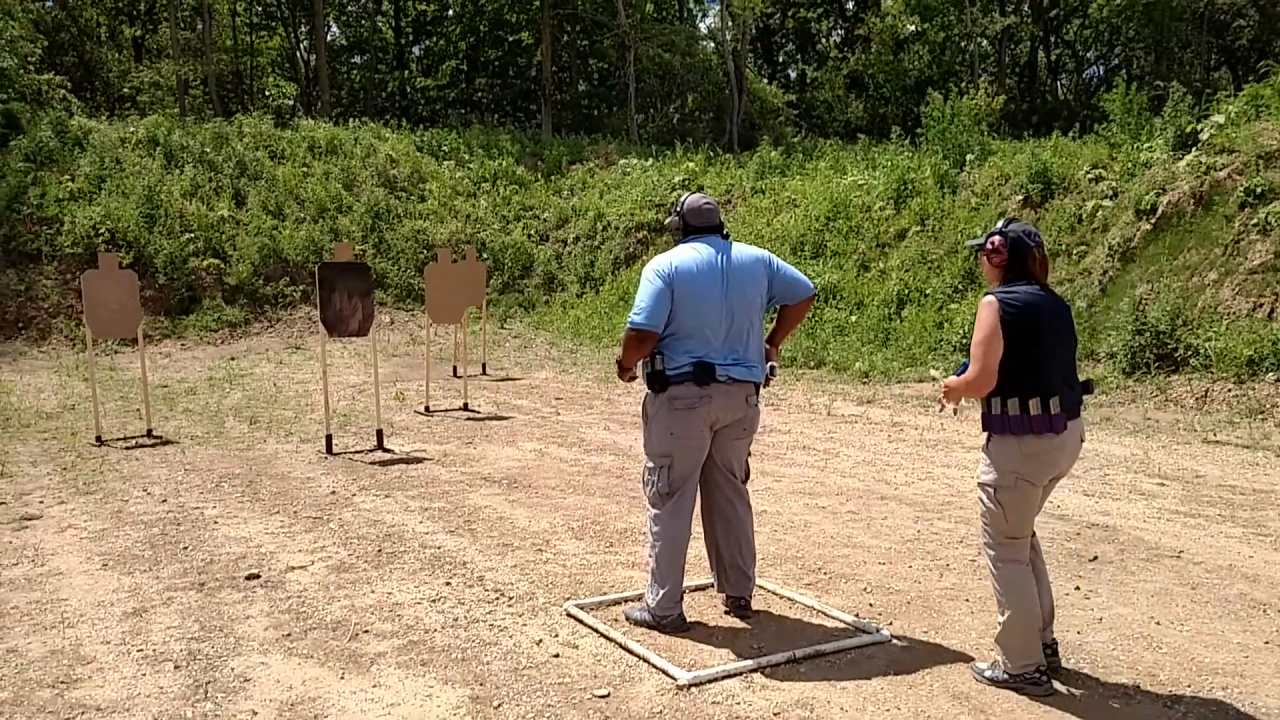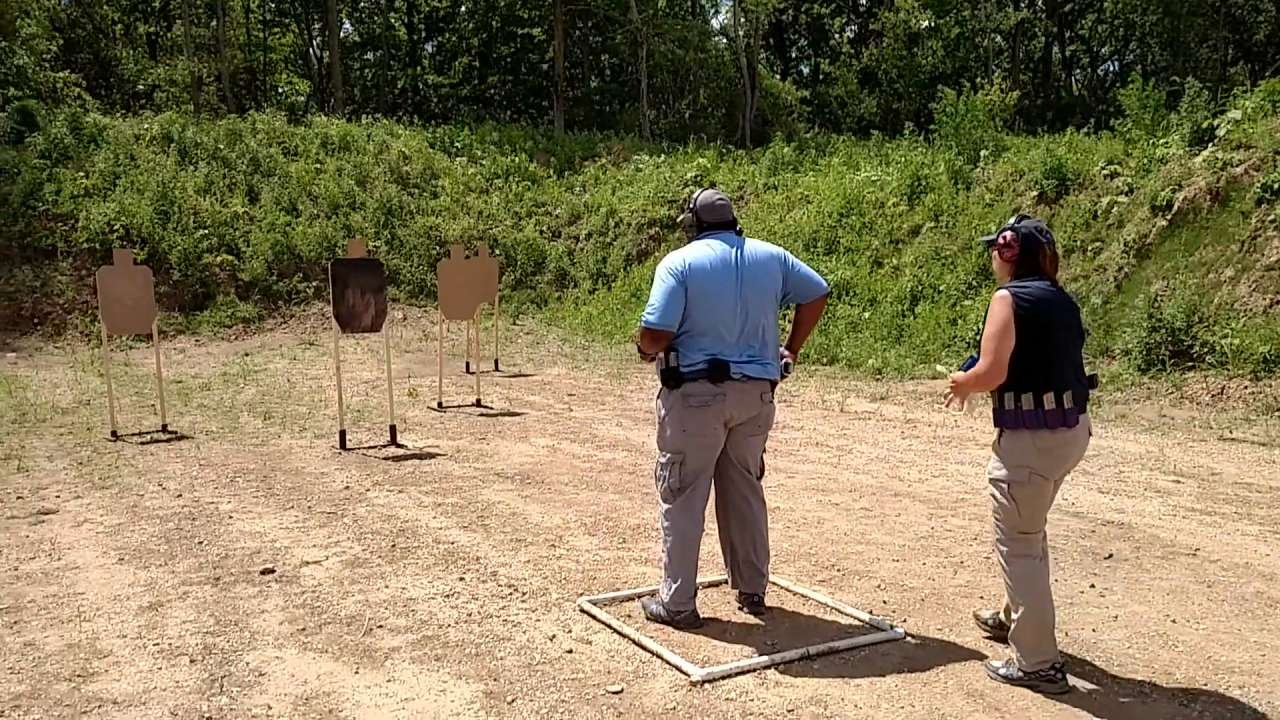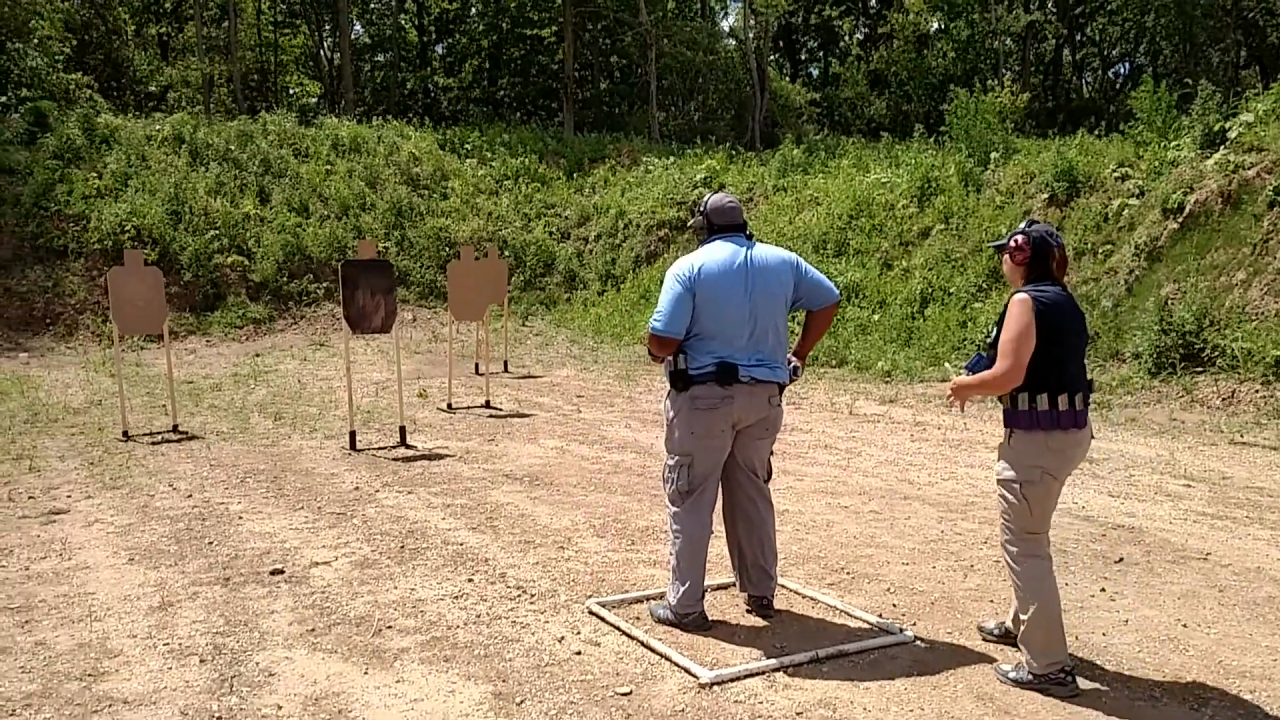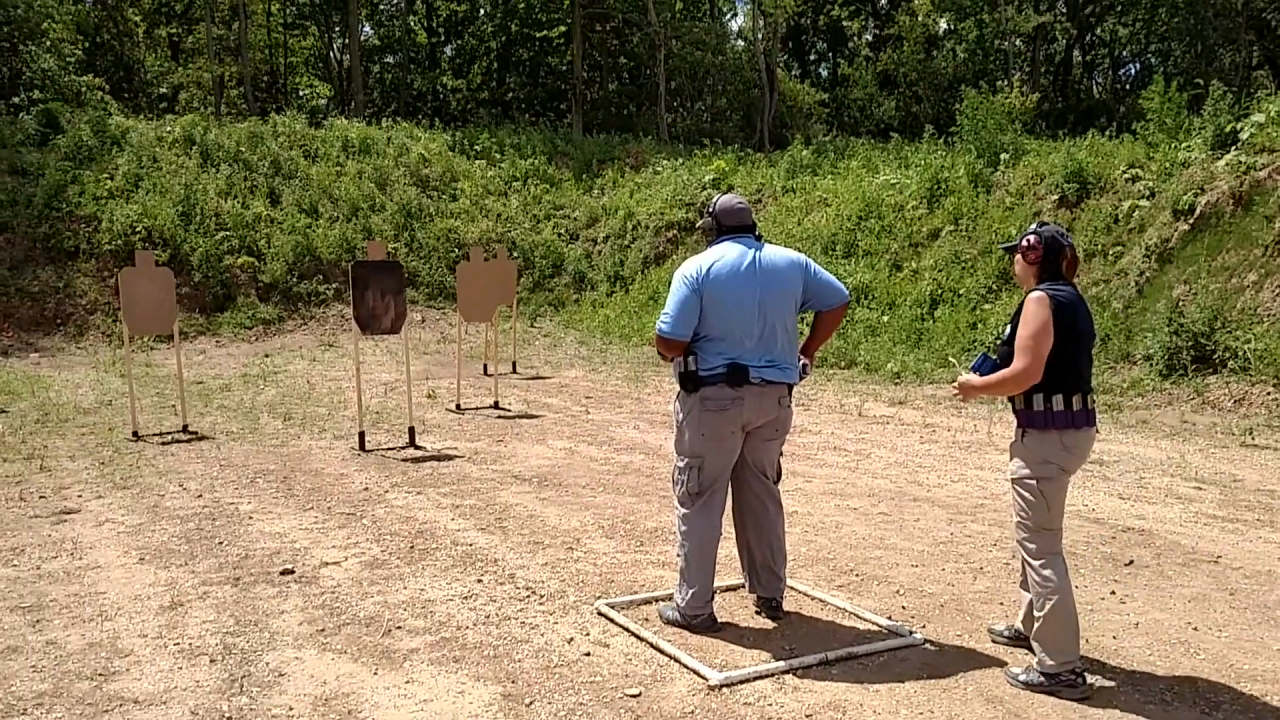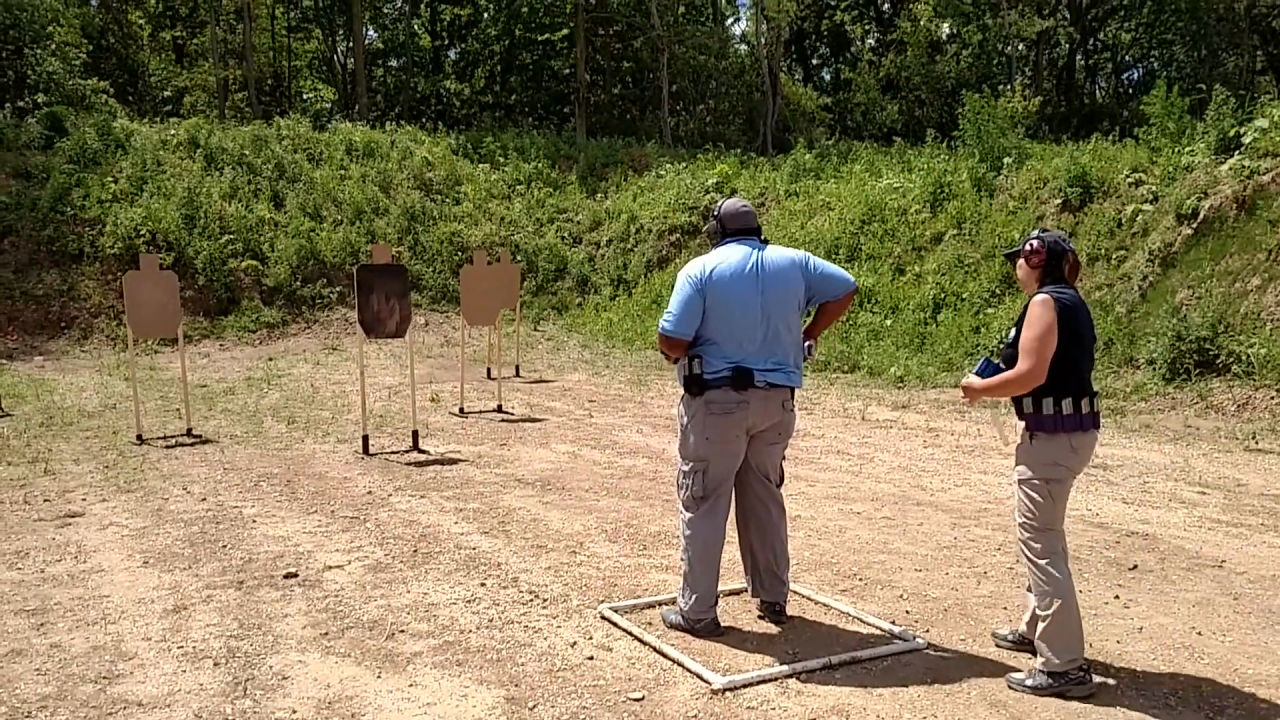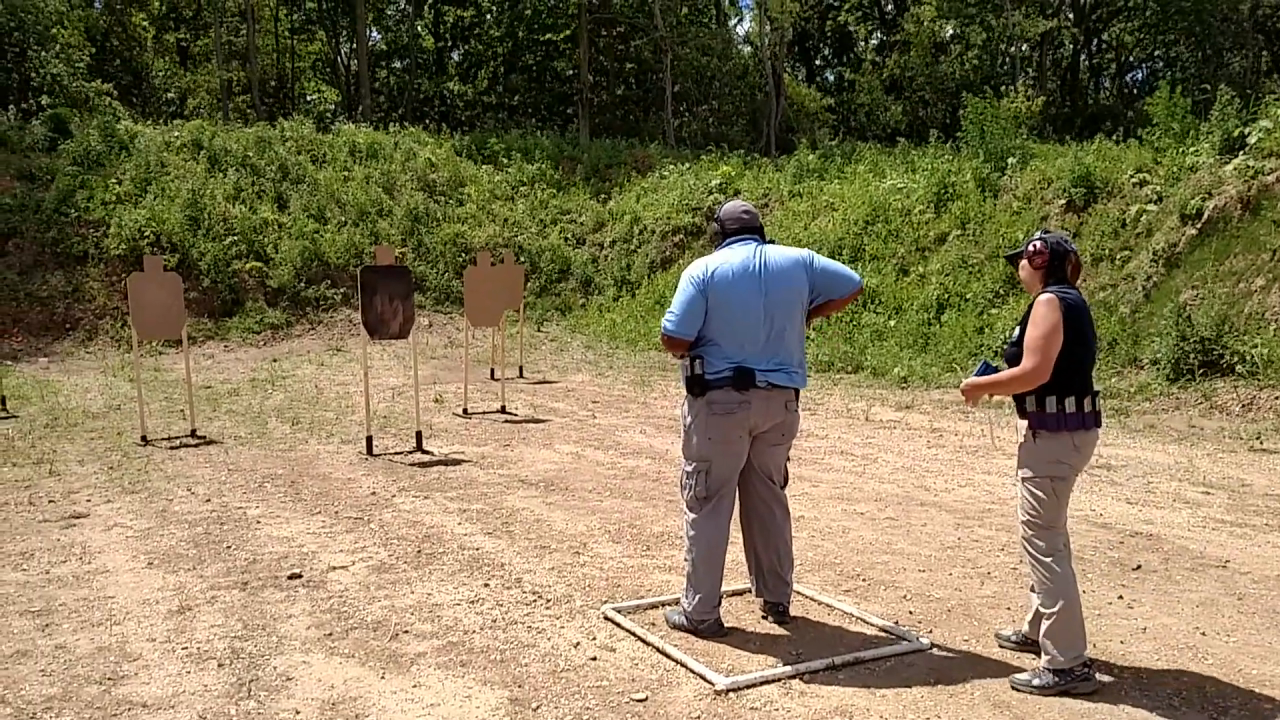
dt=0.2s
person 1, frame 1
left shoulder: (998, 303)
right shoulder: (1053, 303)
left elbow: (981, 381)
left wrist: (954, 387)
right wrist: (965, 386)
left hip: (1020, 439)
right hip: (1063, 432)
left knee: (1005, 549)
right knee: (1021, 538)
left ankle: (1023, 666)
right ankle: (1038, 639)
person 1, frame 2
left shoulder: (1011, 297)
right shoulder: (1059, 299)
left elbow: (991, 373)
left wrist: (961, 382)
right wrist: (972, 382)
left hip: (1031, 434)
right hip: (1070, 428)
left knee: (1017, 544)
right knee: (1028, 534)
left ankle: (1037, 663)
right ankle: (1015, 619)
person 1, frame 3
left shoulder: (1026, 300)
right shoulder: (1062, 300)
left elbow: (1009, 375)
left wrist: (966, 385)
right wrist: (978, 384)
left hip: (1037, 435)
right hip: (1068, 429)
left knee: (1024, 545)
right knee: (1029, 536)
left ankle: (1048, 666)
right ankle: (1022, 623)
person 1, frame 4
left shoulder: (1041, 299)
right shoulder: (1068, 298)
left elbow: (1026, 374)
left wrist: (978, 385)
right wrist: (991, 379)
left hip: (1047, 433)
right hip: (1067, 428)
left knee: (1039, 544)
right knee: (1037, 535)
left ankle: (1059, 667)
right ankle: (1032, 624)
person 1, frame 5
left shoulder: (1045, 301)
right shoulder: (1066, 301)
left elbow: (1031, 375)
left wrist: (981, 388)
right wrist: (997, 382)
left hip: (1053, 435)
right hip: (1061, 431)
left knee: (1039, 543)
right knee: (1044, 537)
left ankle: (1064, 666)
right ankle: (1037, 629)
person 1, frame 6
left shoulder: (1049, 300)
right shoulder: (1067, 301)
left elbow: (1035, 373)
left wrist: (981, 385)
right wrist: (998, 385)
left hip: (1055, 433)
right hip: (1062, 429)
left knee: (1042, 541)
right knee: (1047, 536)
left ankle: (1067, 664)
right ankle: (1040, 629)
person 2, frame 1
left shoulder: (666, 265)
right shoulder: (756, 260)
left elbow: (642, 333)
right elbow: (803, 294)
left wrist: (626, 363)
right wrist: (772, 344)
left hip: (683, 396)
right hip: (741, 395)
left knee: (669, 501)
right knee: (731, 495)
left ankle: (664, 607)
right ankle: (739, 594)
person 2, frame 2
left shoulder: (680, 261)
right shoulder: (770, 256)
left elbow: (656, 331)
right elbow: (817, 293)
left wrist: (646, 350)
right wrist: (792, 349)
left hip: (696, 393)
right hip: (756, 392)
left knee: (682, 496)
right knee: (745, 492)
left ankle: (677, 603)
right ankle: (752, 590)
person 2, frame 3
left shoulder: (690, 266)
right shoulder: (781, 261)
left elbow: (663, 339)
right elbow: (828, 300)
left wrist: (657, 352)
right wrist: (799, 355)
left hip: (704, 396)
right hip: (764, 396)
left knee: (690, 500)
right knee: (752, 495)
left ankle: (685, 606)
right ankle: (760, 593)
person 2, frame 4
left shoulder: (698, 267)
right shoulder: (790, 262)
left elbow: (670, 340)
right elbow: (837, 301)
left wrist: (669, 355)
right wrist: (807, 352)
left hip: (714, 398)
right hip: (773, 397)
left knee: (699, 502)
right knee: (762, 496)
left ankle: (694, 607)
right ankle: (770, 595)
person 2, frame 5
left shoulder: (701, 269)
right shoulder: (793, 262)
left elbow: (672, 339)
right elbow: (846, 287)
left wrist: (675, 355)
right wrist: (811, 332)
left hip: (717, 400)
right hip: (776, 400)
left knee: (703, 506)
right knee: (765, 499)
left ankle: (697, 611)
right ankle: (773, 599)
person 2, frame 6
left shoulder: (704, 270)
right shoulder: (797, 261)
left elbow: (675, 338)
right elbow: (852, 286)
left wrist: (686, 350)
right wrist: (804, 312)
left hip: (721, 400)
right hip: (780, 399)
left knee: (707, 505)
right knee: (768, 500)
left ankle: (700, 611)
right ankle: (777, 600)
